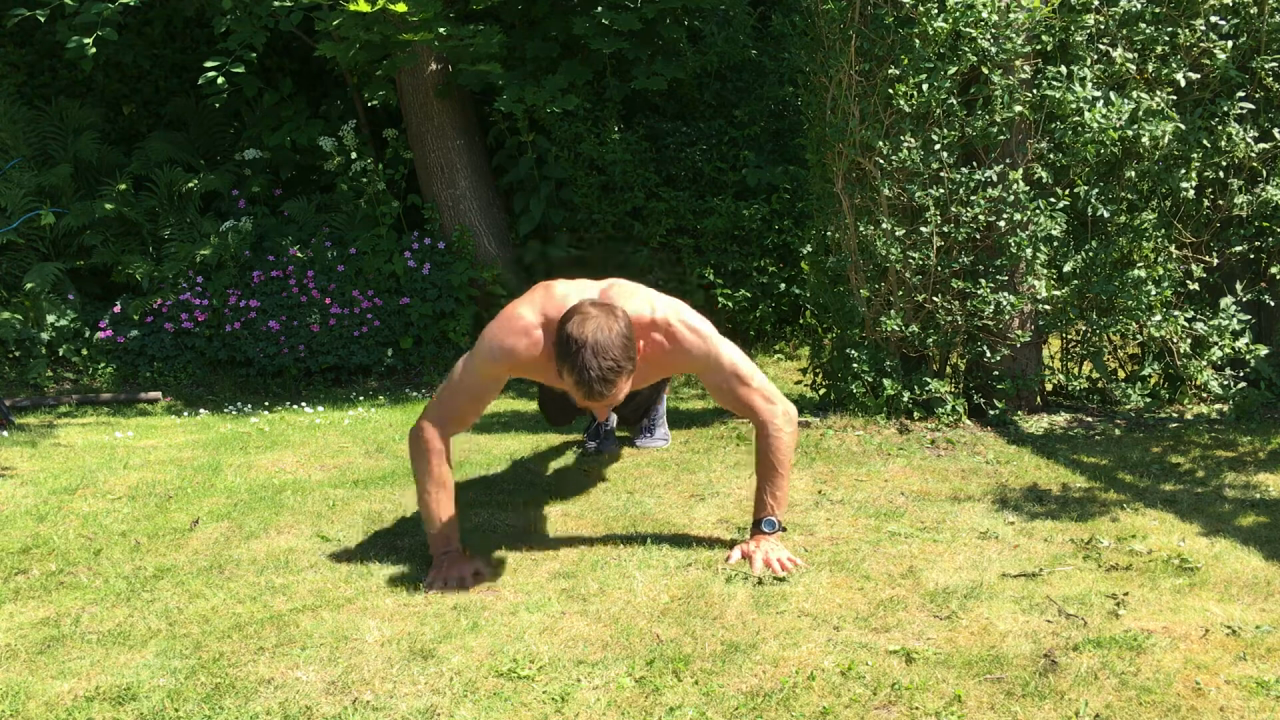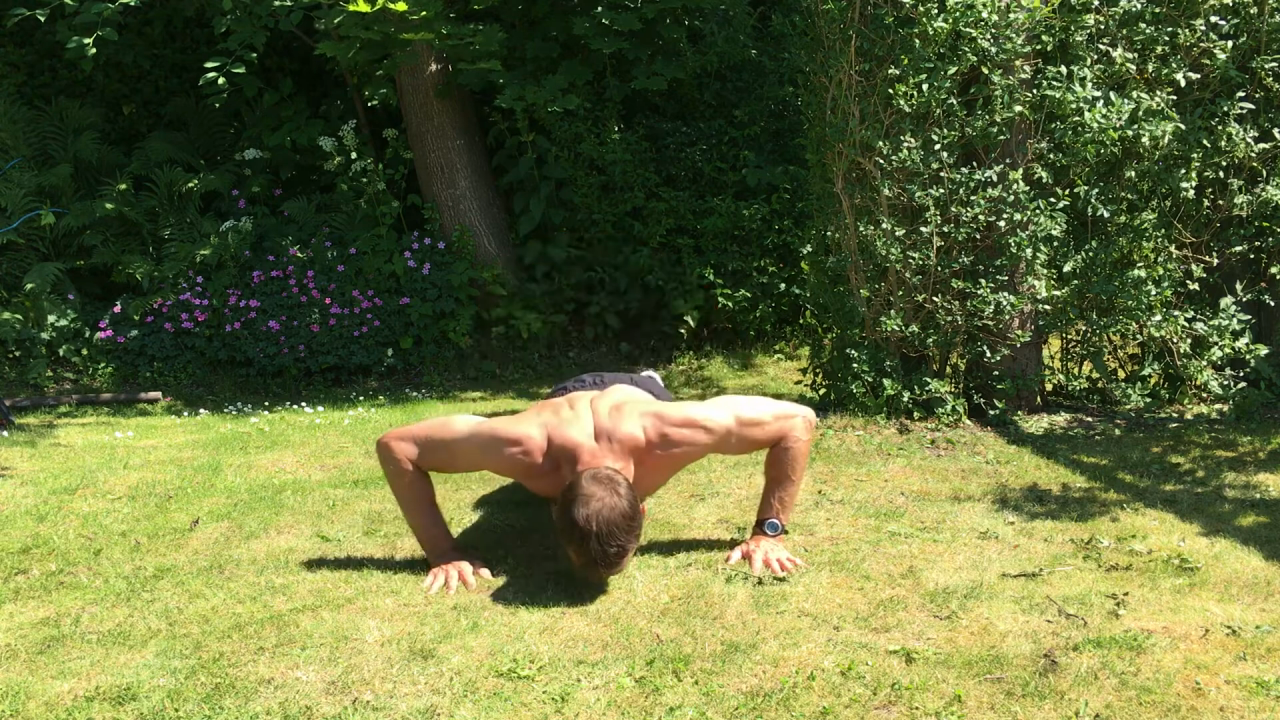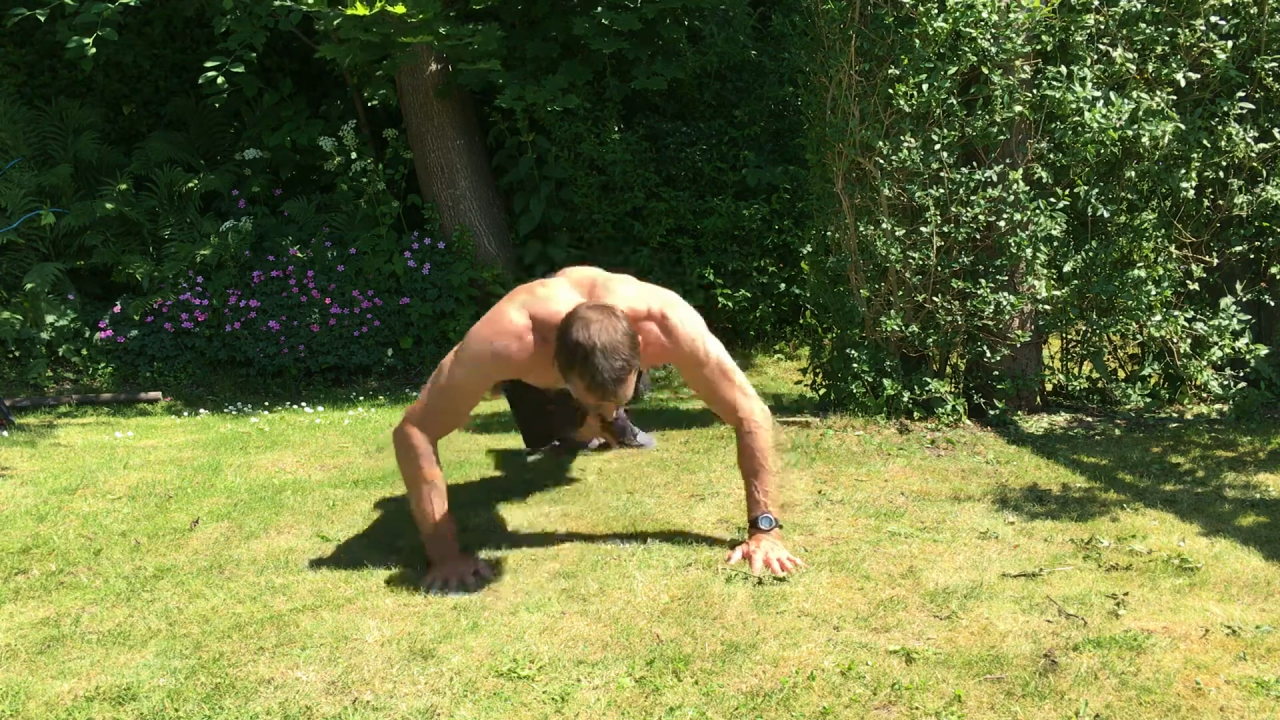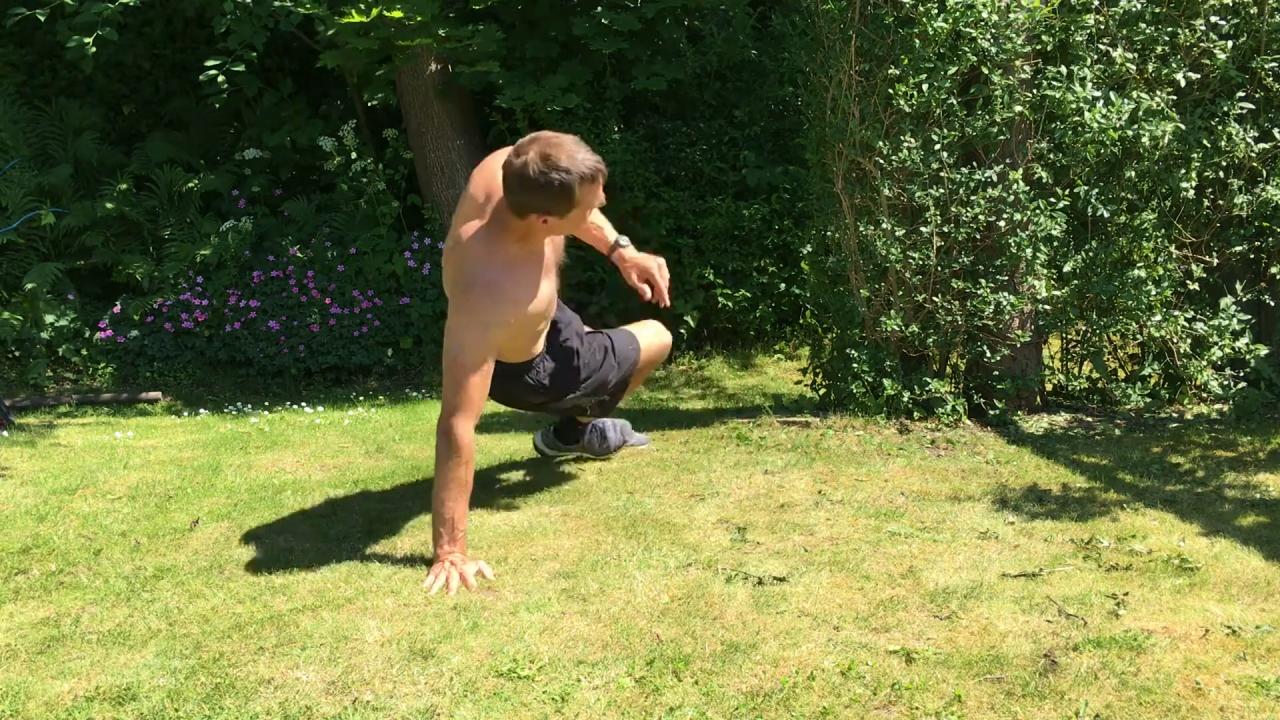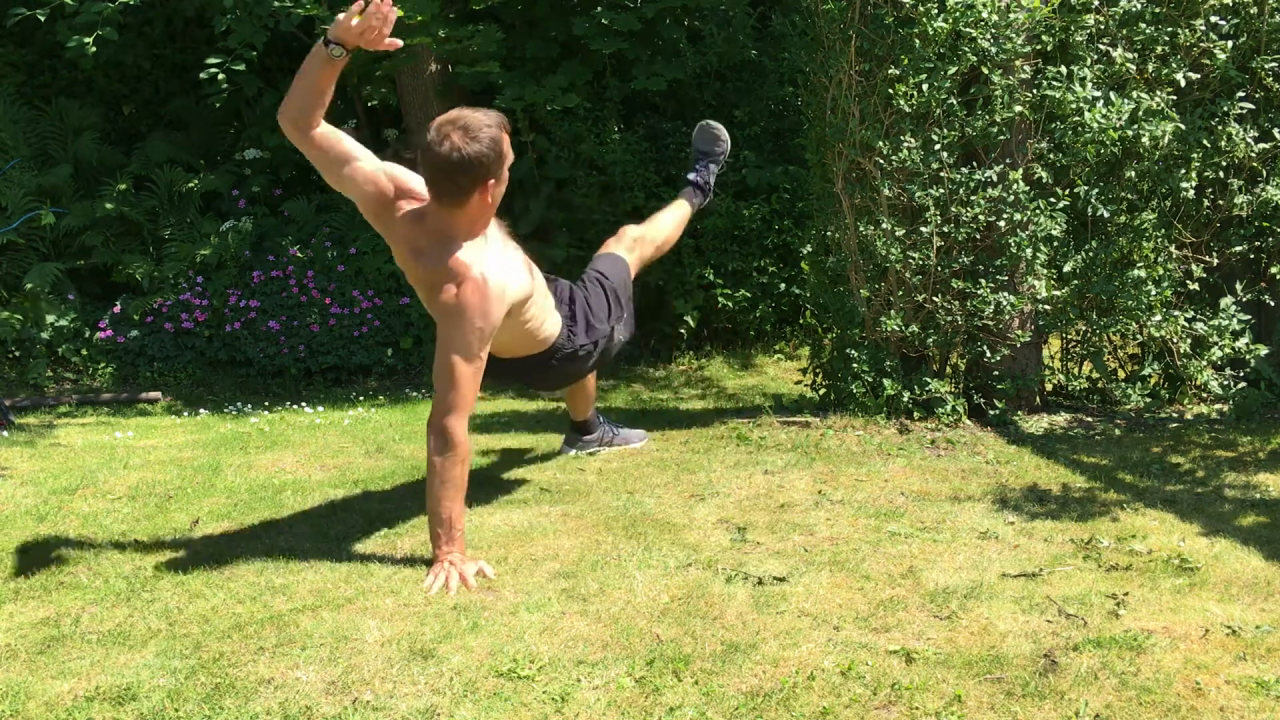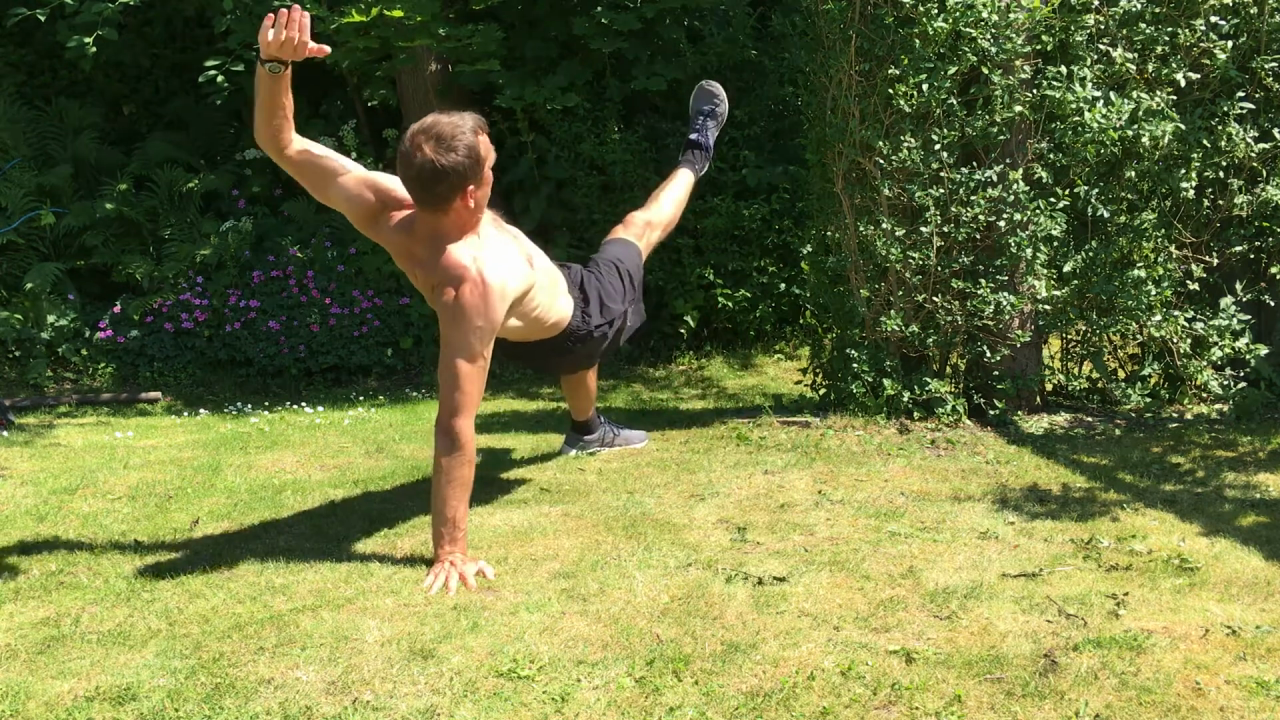
dt=0.5s
person 1, frame 1
left shoulder: (674, 333)
right shoulder: (519, 337)
left elbow: (778, 415)
right elbow: (430, 431)
left wrist: (765, 530)
right wrist: (448, 547)
left knee: (644, 407)
right knee: (568, 414)
left ankle: (650, 411)
person 1, frame 2
left shoulder: (669, 436)
right shoulder: (525, 449)
left elbow: (800, 422)
right elbow: (393, 446)
left wrist: (769, 532)
right wrist: (442, 554)
left hip: (636, 394)
right hip: (571, 398)
left ankle: (648, 384)
person 1, frame 3
left shoulder: (664, 323)
right shoulder: (506, 342)
left elbow: (752, 414)
right elbow: (413, 431)
left wrist: (764, 528)
right wrist: (444, 553)
right hip: (534, 369)
left knee: (611, 422)
left ankle: (612, 428)
person 1, frame 4
left shoulder: (505, 167)
right shoulder: (486, 290)
left elbow: (573, 206)
right elbow: (457, 424)
left wrist: (621, 250)
right wrist: (450, 552)
left hip: (540, 317)
right hip: (526, 368)
left knee: (591, 344)
right knee: (656, 340)
left ankle: (588, 425)
right ankle: (571, 431)
person 1, frame 5
left shoulder: (396, 197)
right shoulder: (473, 288)
left elbow: (299, 123)
right elbow: (448, 427)
right wrist: (449, 551)
left hip: (516, 348)
right hip: (555, 349)
left knee: (581, 331)
right knee: (631, 242)
left ankle: (587, 429)
right ankle: (696, 189)
person 1, frame 6
left shoulder: (386, 206)
right shoulder: (473, 286)
left elbow: (281, 144)
right elbow: (456, 427)
left wrist: (275, 62)
right wrist: (450, 553)
left hip: (530, 338)
right hip: (580, 322)
right knee: (639, 225)
left ankle: (587, 431)
right ankle: (695, 155)
